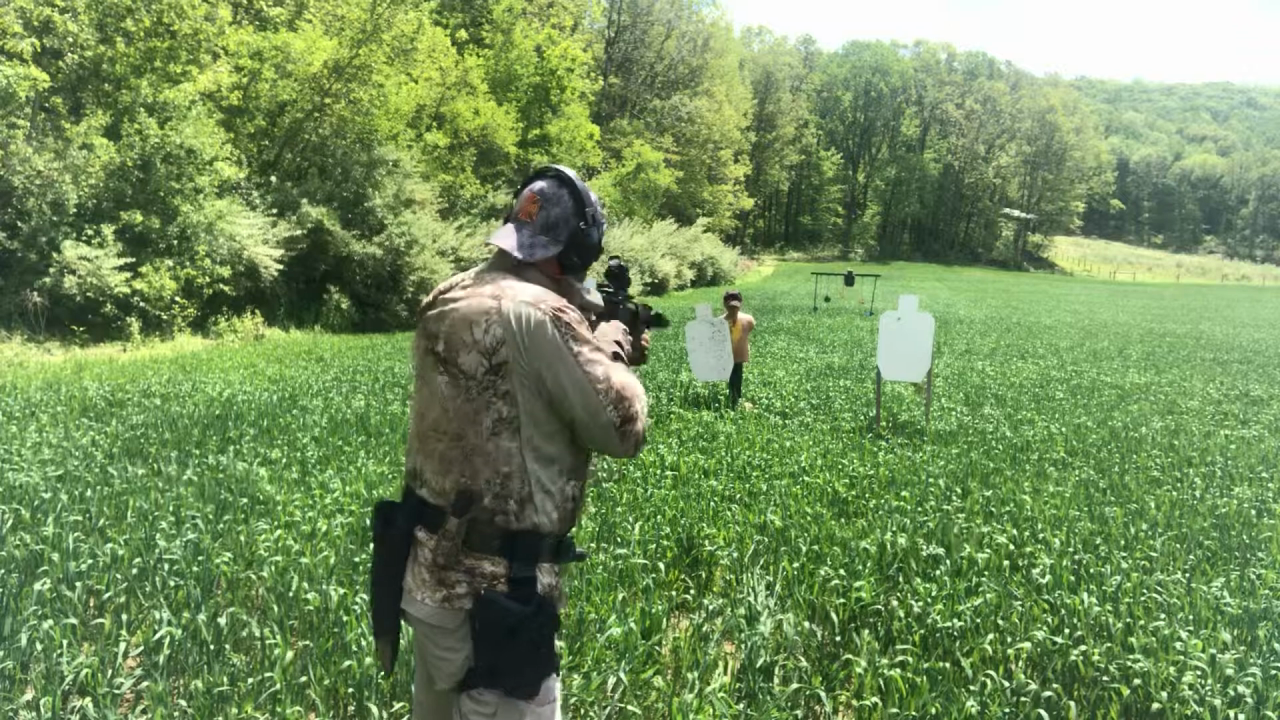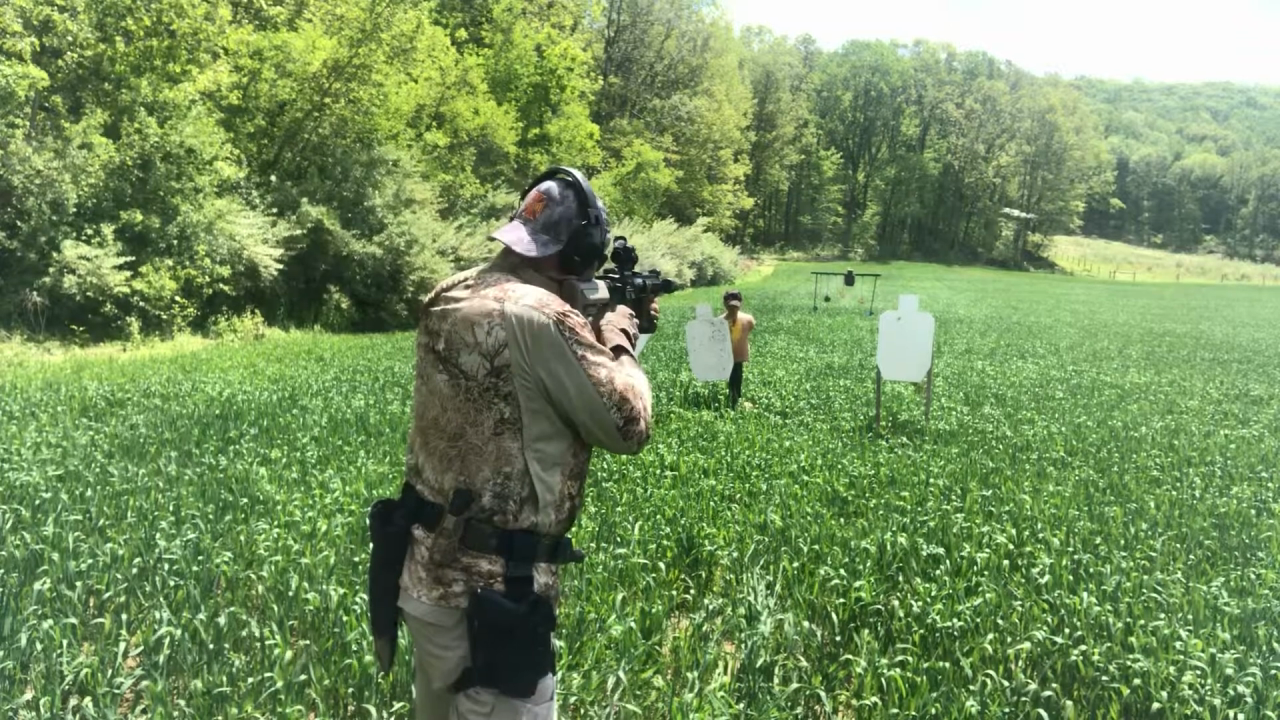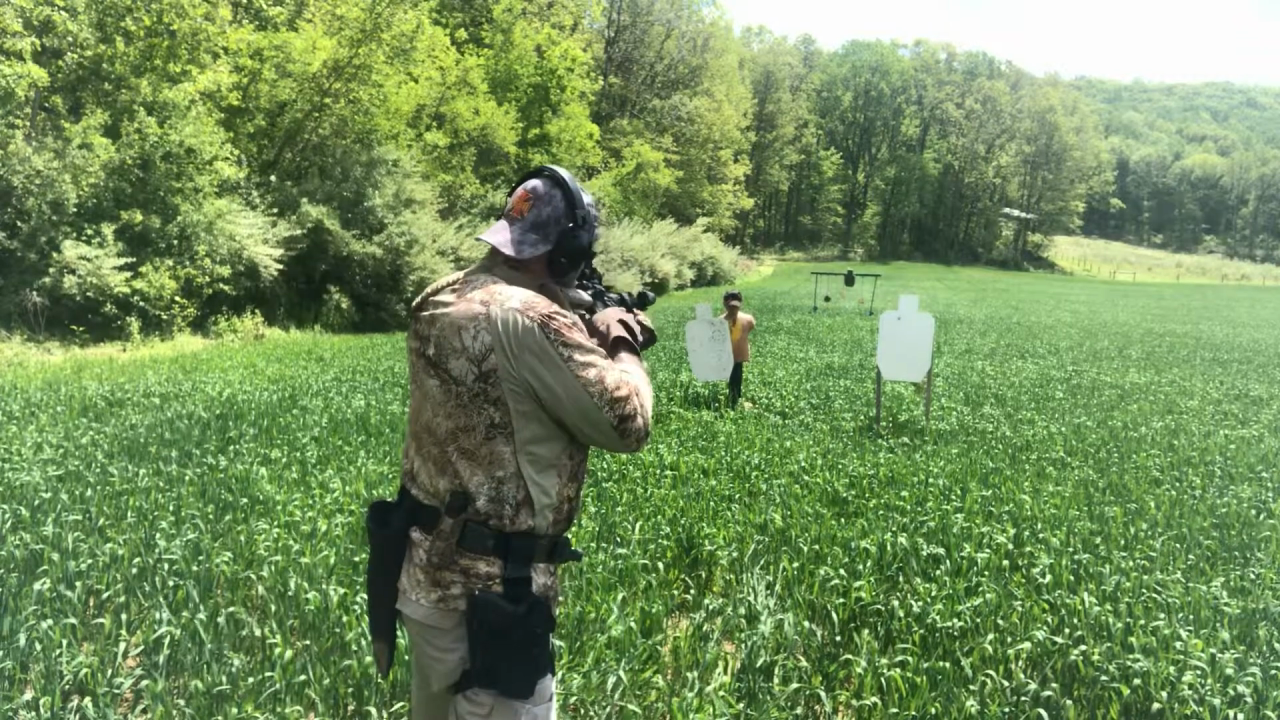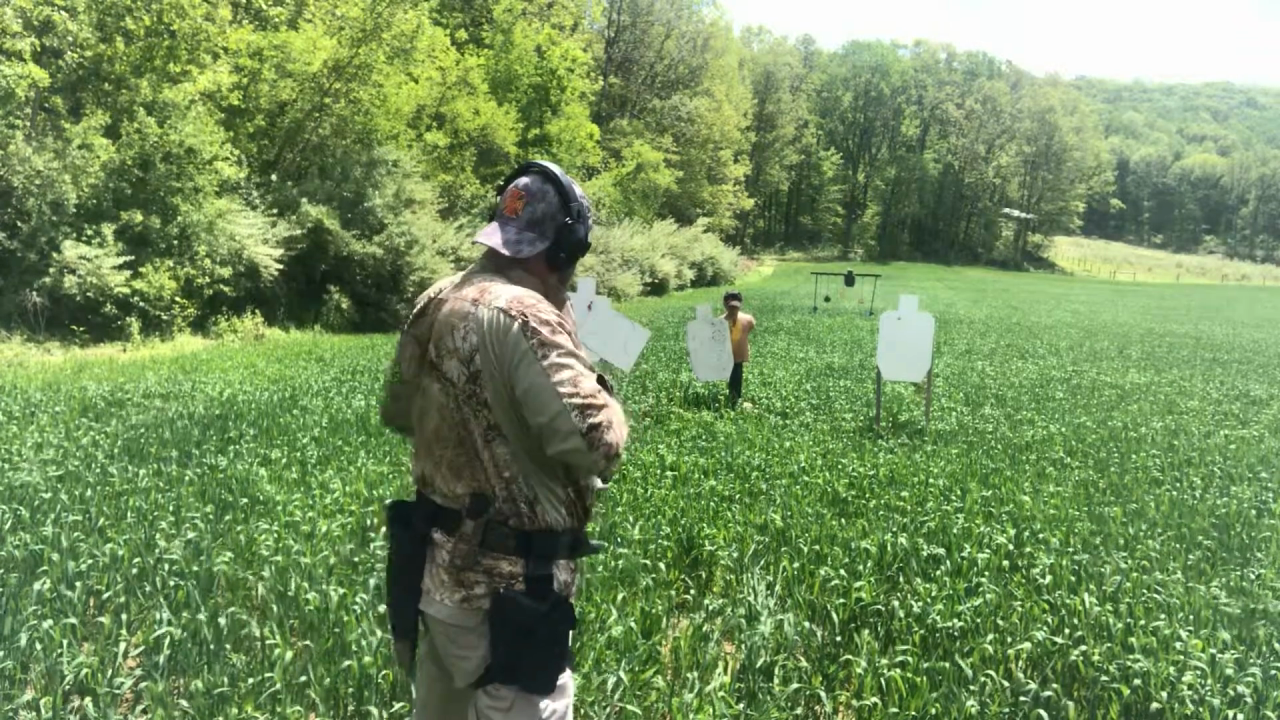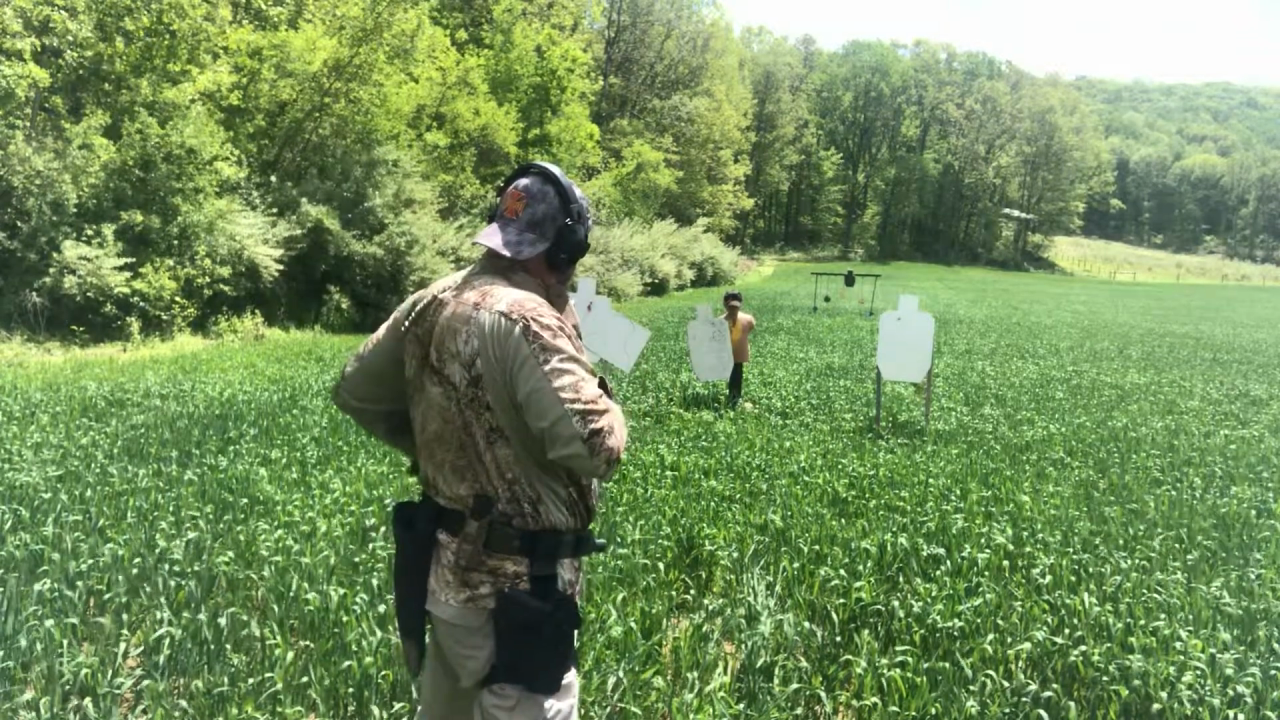
dt=0.7s
person 1, frame 1
left shoulder: (445, 299)
right shoulder: (541, 314)
right elbow: (622, 428)
left wrist: (592, 337)
right wrist: (612, 346)
left hip: (428, 572)
right hip: (494, 587)
person 1, frame 2
left shoulder: (447, 298)
right shoulder: (542, 318)
right elbow: (628, 426)
left wrist: (592, 330)
right wrist: (618, 337)
left hip: (427, 569)
right hip: (491, 585)
person 1, frame 3
left shoulder: (437, 302)
right shoulder: (531, 322)
right elbow: (626, 423)
left wrist: (587, 337)
right wrist: (620, 345)
left hip: (424, 570)
right hip: (490, 586)
person 1, frame 4
left shoulder: (434, 303)
right shoulder: (523, 318)
left elbow: (398, 410)
right elbow: (591, 442)
right wrist: (603, 397)
left hip: (441, 567)
right hip: (511, 582)
person 1, frame 5
left shoulder: (430, 304)
right shoulder: (525, 322)
left elbow: (354, 391)
right elbow: (593, 446)
right wrist: (603, 402)
left hip: (446, 566)
right hip: (515, 582)
